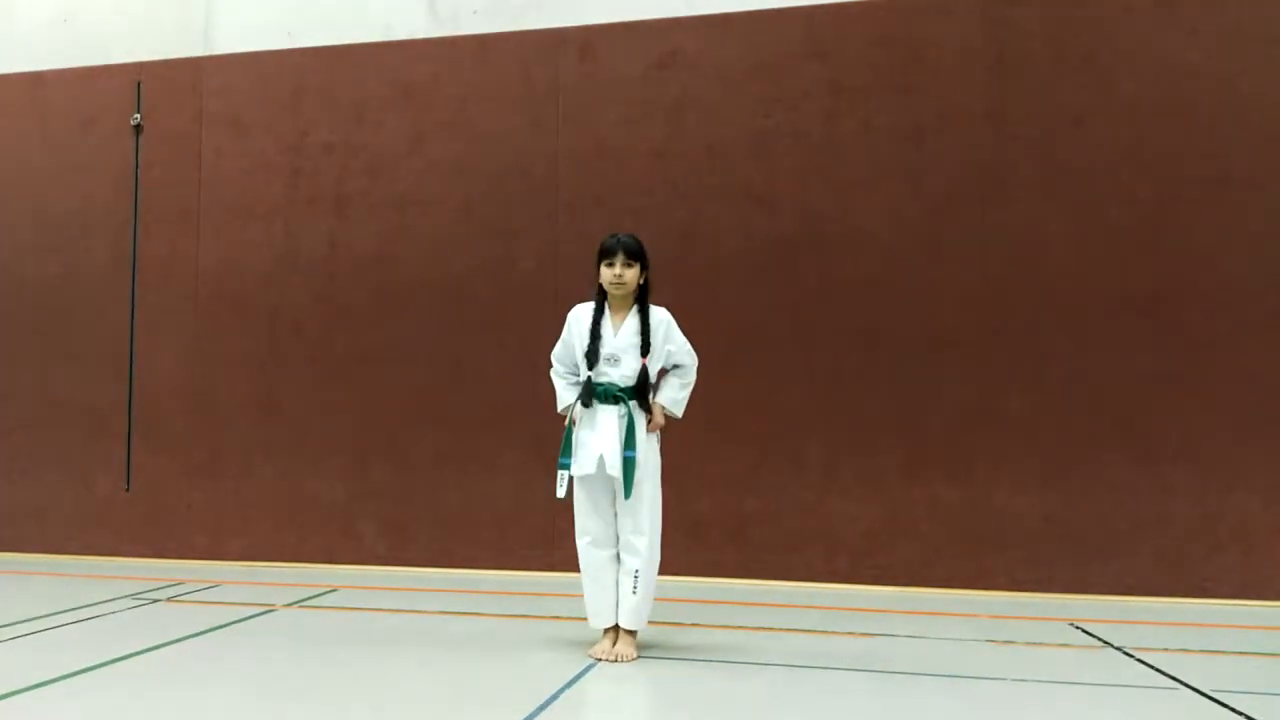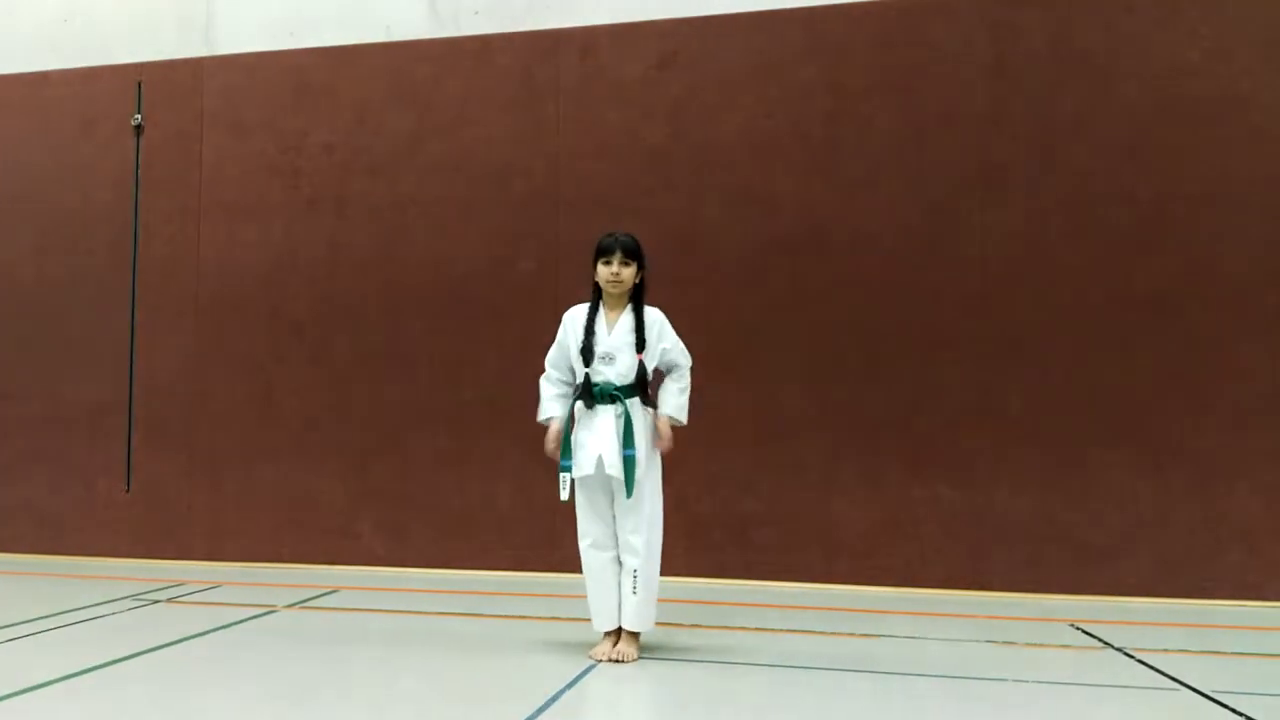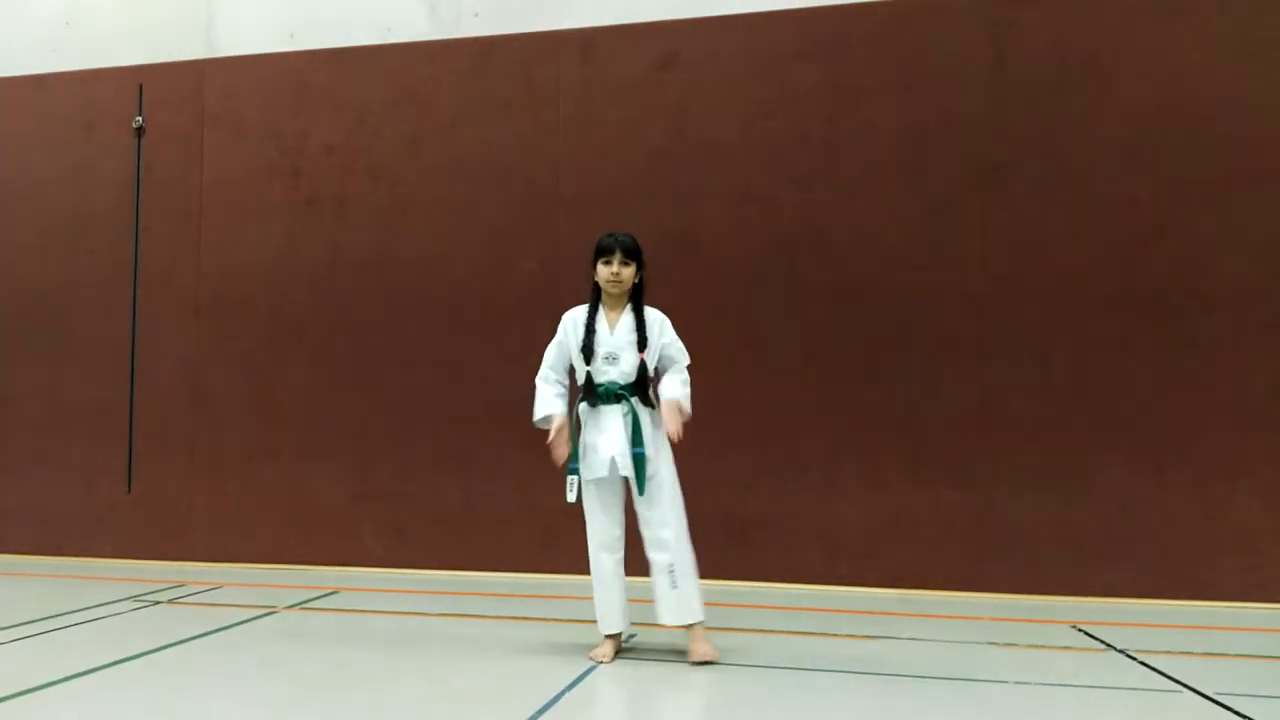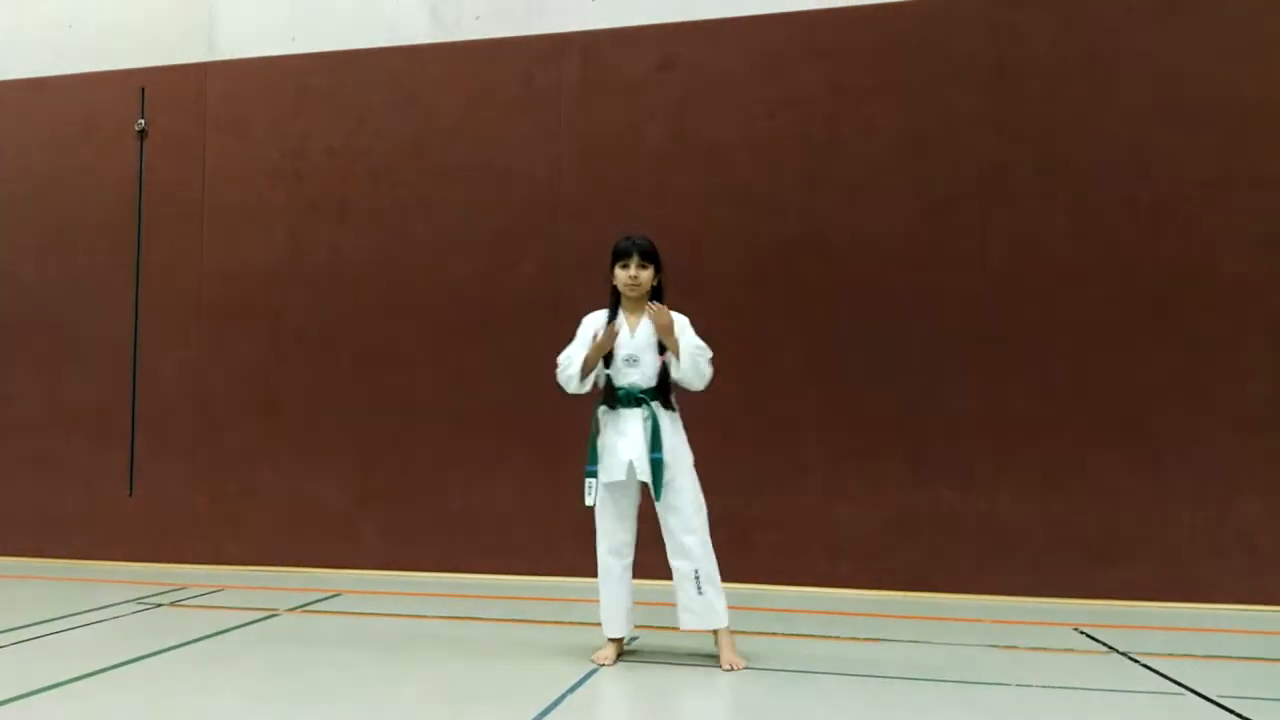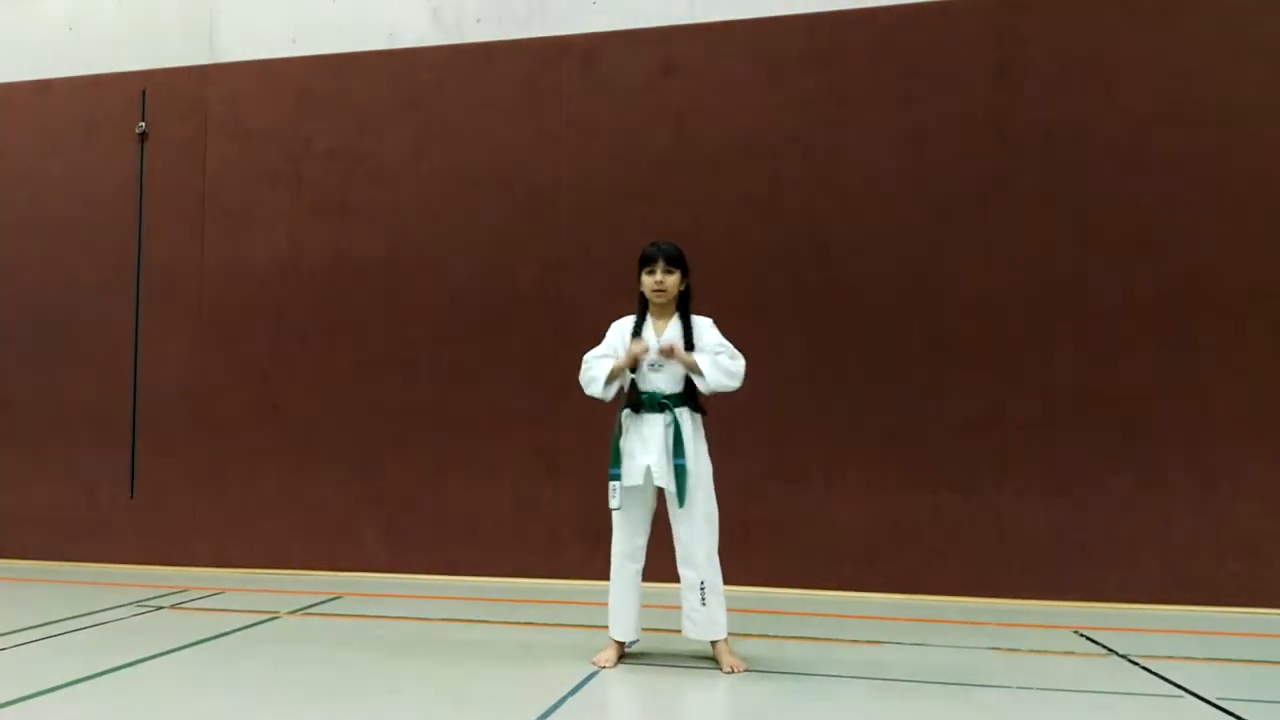
dt=0.3s
person 1, frame 1
left shoulder: (659, 320)
right shoulder: (580, 317)
left elbow: (685, 365)
right elbow: (562, 366)
left wrist: (663, 406)
right wrist: (571, 405)
left hip: (634, 432)
right hip: (590, 431)
left knee: (638, 532)
right knee: (593, 533)
left ankle: (628, 630)
right ankle: (607, 628)
person 1, frame 2
left shoulder: (653, 320)
right shoulder: (575, 319)
left elbow: (678, 370)
right elbow: (556, 373)
left wrist: (667, 416)
right wrist: (556, 420)
left hip: (634, 431)
right hip: (588, 431)
left knee: (637, 534)
right knee: (596, 536)
left ankle: (631, 631)
right ankle: (610, 630)
person 1, frame 3
left shoulder: (653, 321)
right shoulder: (574, 320)
left elbow: (675, 368)
right elbow: (551, 373)
left wrist: (674, 402)
right wrist: (557, 418)
left hip: (643, 429)
right hip: (595, 431)
left knee: (666, 528)
right knee: (603, 536)
left ankle: (692, 626)
right ankle: (612, 632)
person 1, frame 4
left shoulder: (674, 322)
right shoulder: (595, 323)
left elbow: (700, 375)
right elbow: (567, 376)
left wrist: (670, 342)
right wrist: (593, 353)
left hip: (661, 433)
right hip: (614, 434)
left knee: (688, 533)
right knee: (613, 539)
left ankle: (721, 634)
right ankle: (614, 635)
person 1, frame 5
left shoulder: (701, 327)
right shoulder: (623, 328)
left elbow: (733, 371)
right elbow: (589, 376)
left wrist: (685, 358)
right wrist: (624, 362)
left hip: (683, 439)
right hip: (636, 438)
left knee: (697, 543)
right knee: (627, 542)
left ankle: (717, 640)
right ankle: (618, 637)
